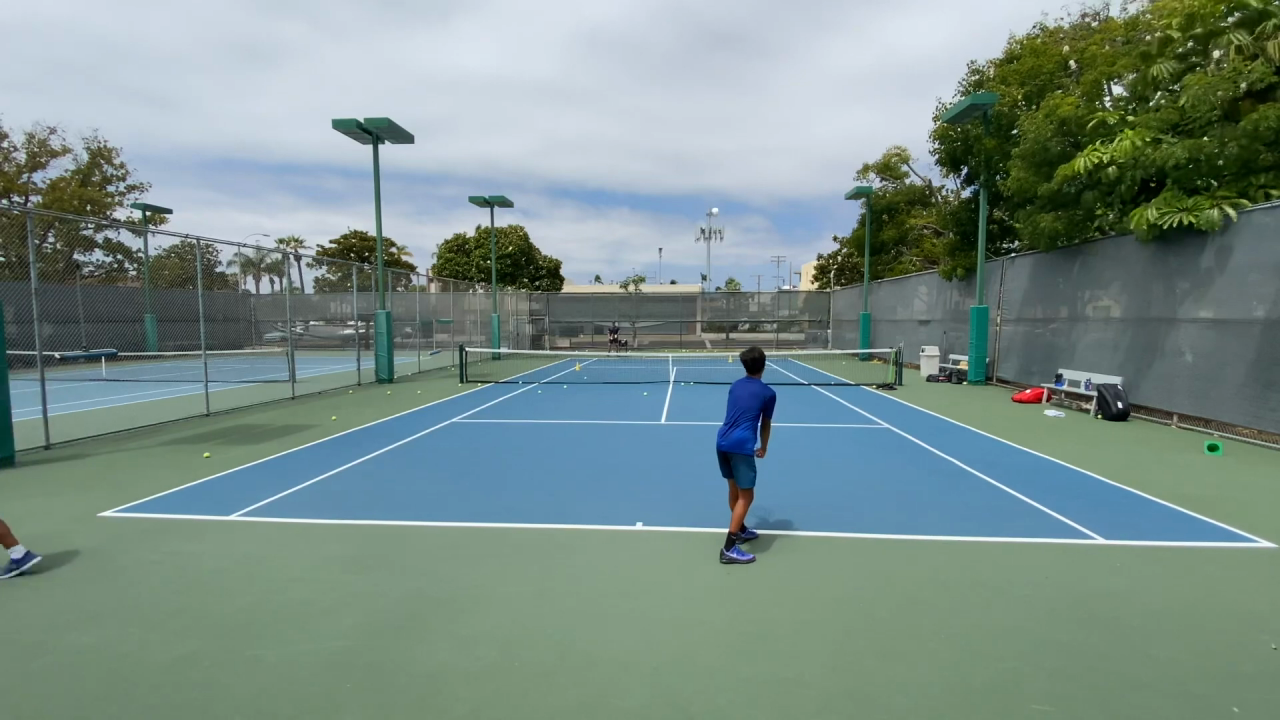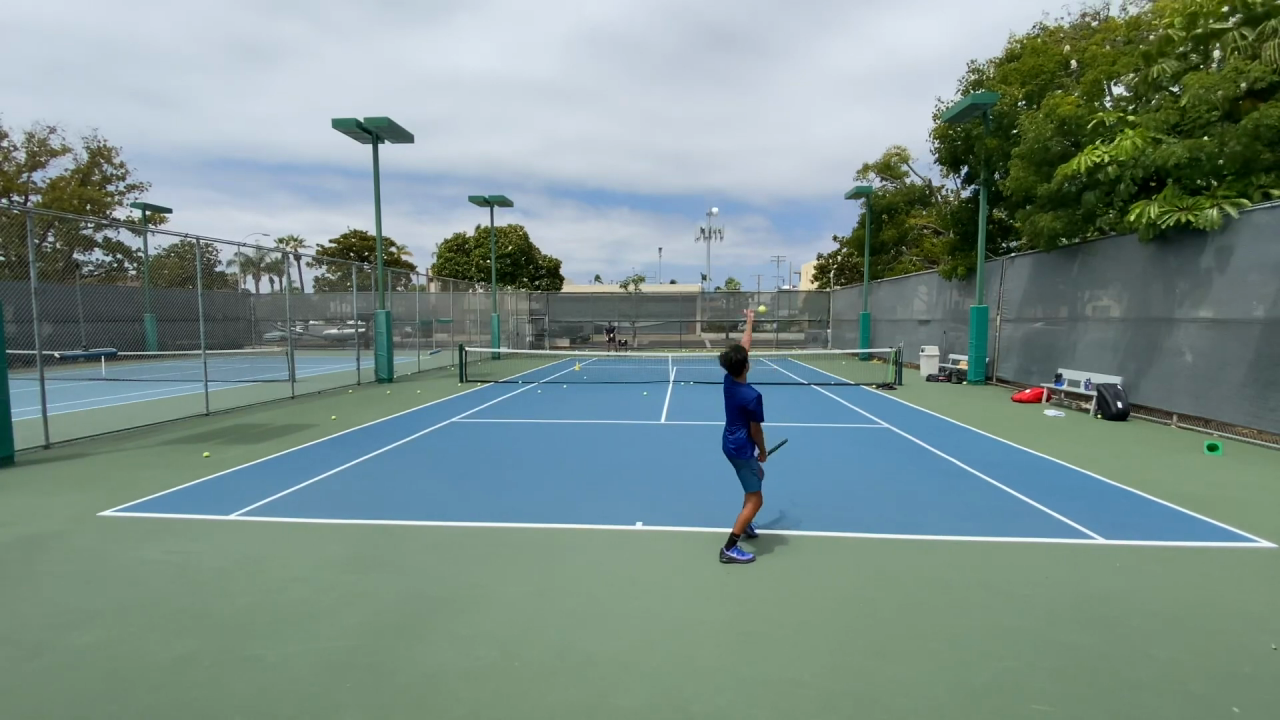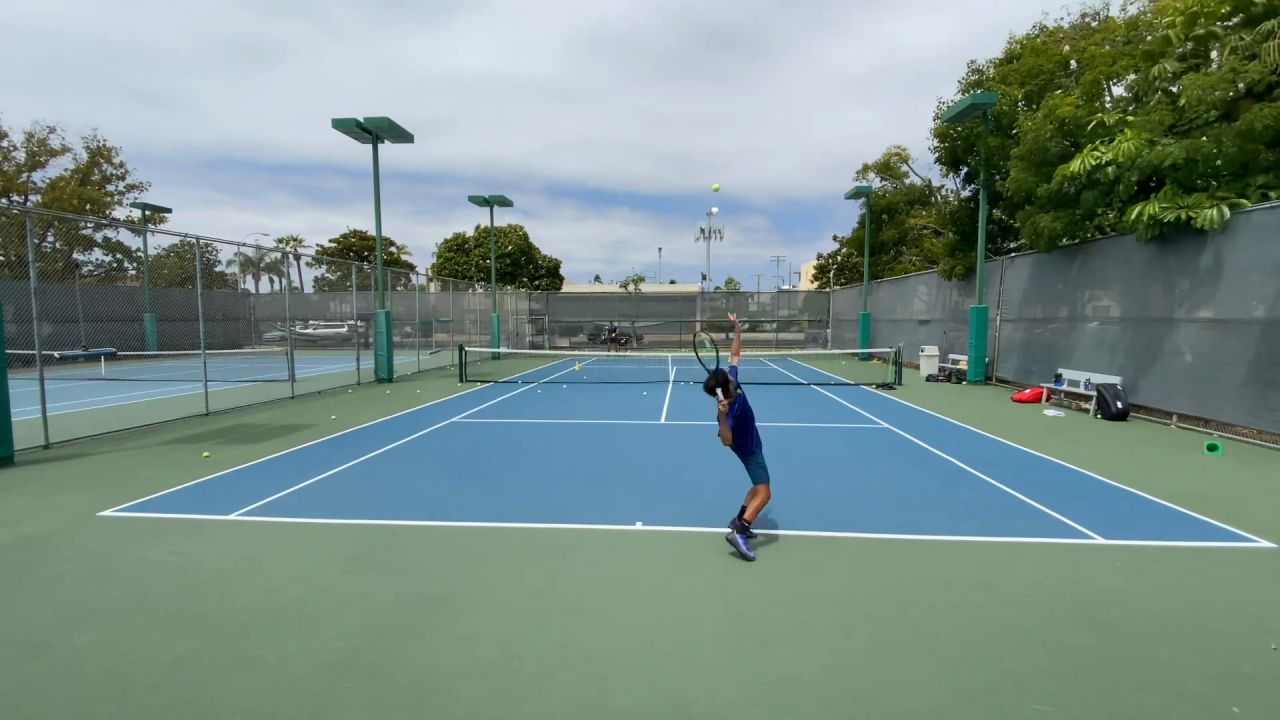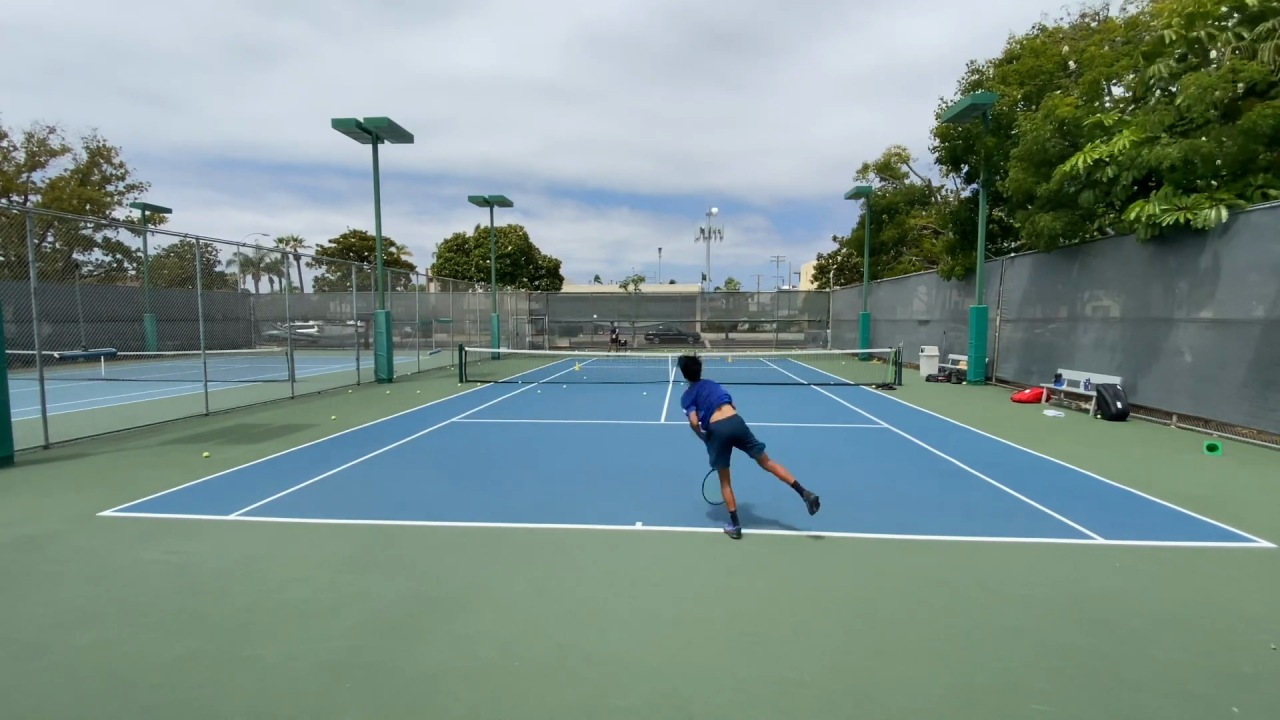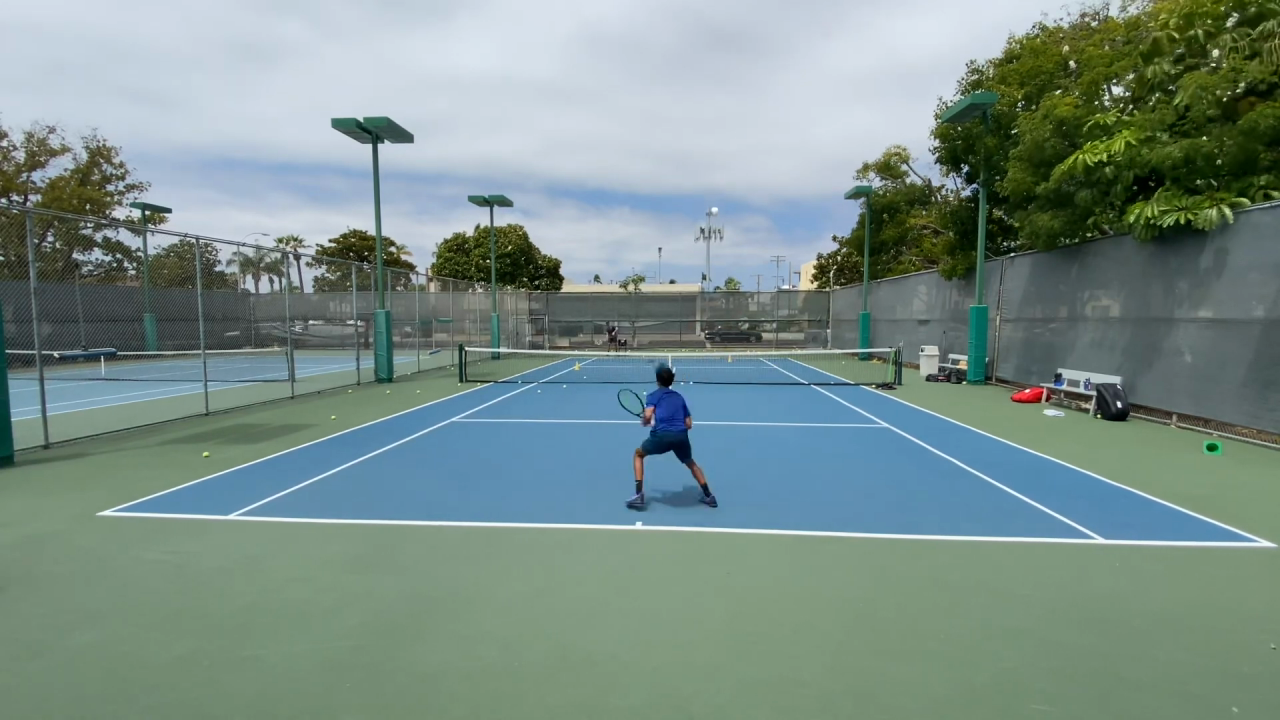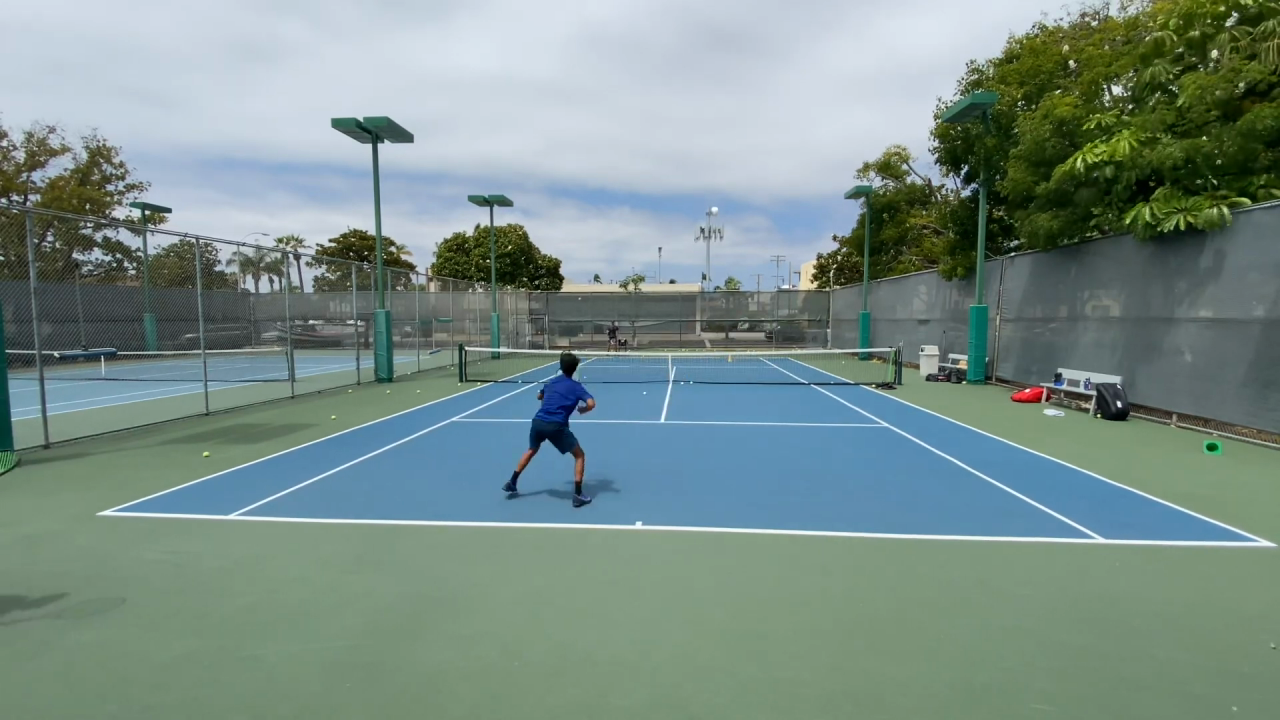
dt=0.5s
person 1, frame 1
left shoulder: (735, 386)
right shoulder: (768, 393)
right elbow: (765, 425)
right wrist: (763, 448)
left hip: (722, 441)
right hip: (741, 446)
left knee: (734, 489)
right knee: (746, 495)
left ankle: (740, 530)
right ankle: (729, 548)
person 1, frame 2
left shoulder: (728, 379)
right shoulder: (753, 397)
left elbow: (742, 348)
right elbow: (756, 431)
left wrist: (749, 323)
right wrist: (762, 452)
left hip: (731, 444)
right hip: (742, 449)
left knee: (758, 475)
right knee: (755, 500)
left ankle: (744, 524)
right ankle: (729, 548)
person 1, frame 3
left shoulder: (730, 385)
right shoulder: (730, 411)
left elbow: (735, 357)
right elbow: (727, 441)
left wrist: (737, 328)
right wrist: (722, 415)
left hip: (751, 446)
right hip: (748, 449)
left knee: (761, 483)
right knee: (763, 495)
left ankle: (740, 520)
right ankle: (739, 532)
person 1, frame 4
left shoulder: (687, 396)
right shoulder: (711, 384)
left elbow: (694, 422)
left wrist: (703, 437)
left hip: (715, 432)
right hip: (736, 423)
left knee: (724, 480)
right knee: (767, 463)
left ankle: (734, 524)
right ankle: (804, 494)
person 1, frame 5
left shoulder: (654, 396)
right shoulder: (679, 398)
left elbow: (647, 416)
right elbow: (689, 424)
left wrist: (648, 423)
left hip: (660, 436)
right hip: (680, 436)
left knee: (638, 454)
right knee: (691, 464)
left ankle: (639, 495)
right ankle: (709, 496)
person 1, frame 6
left shoulder: (551, 383)
right shoulder: (577, 387)
left elbow: (540, 397)
right elbow: (591, 404)
right wrist: (583, 409)
left hip: (539, 423)
right hip: (557, 427)
left knee: (531, 451)
right knee: (579, 456)
left ankle: (512, 483)
right ankle: (578, 494)
